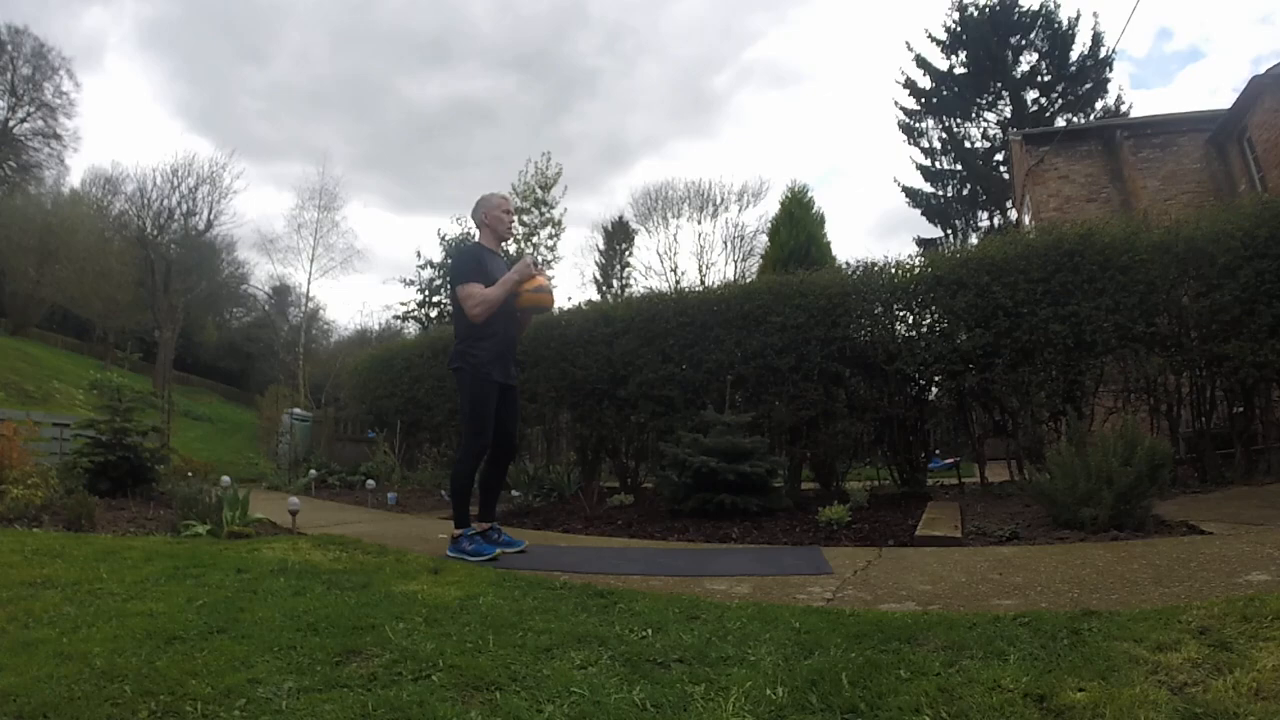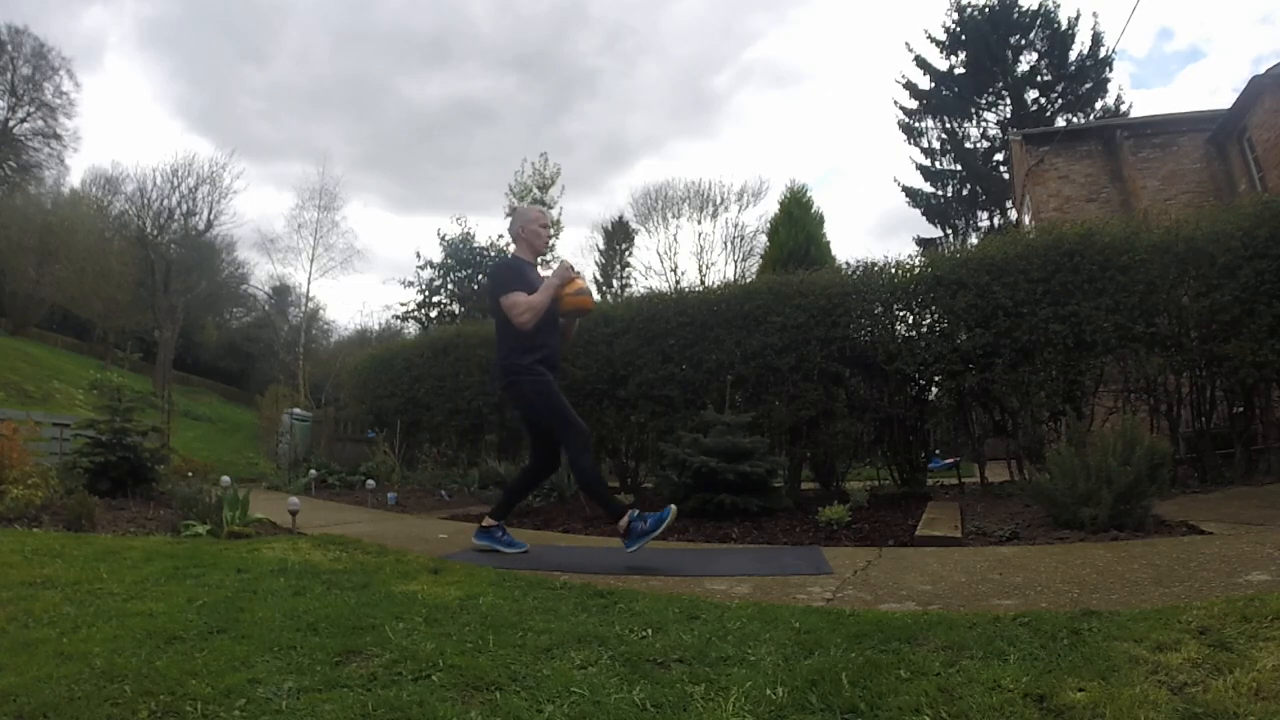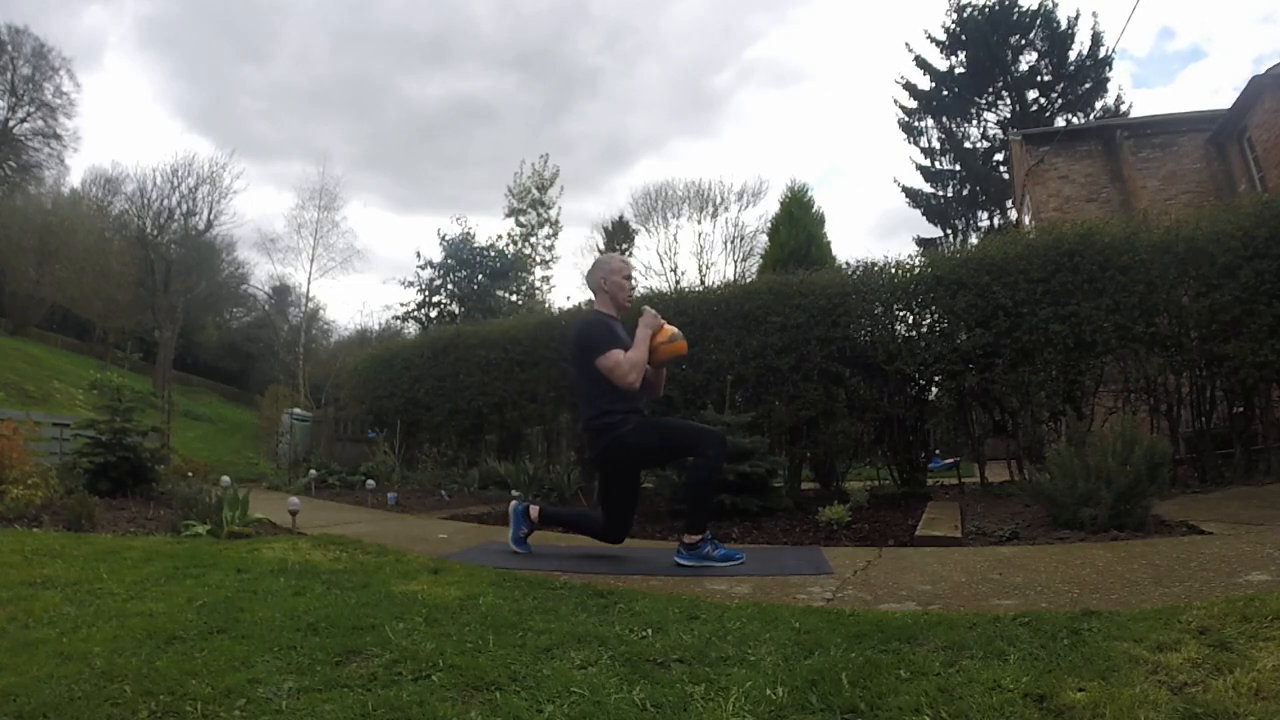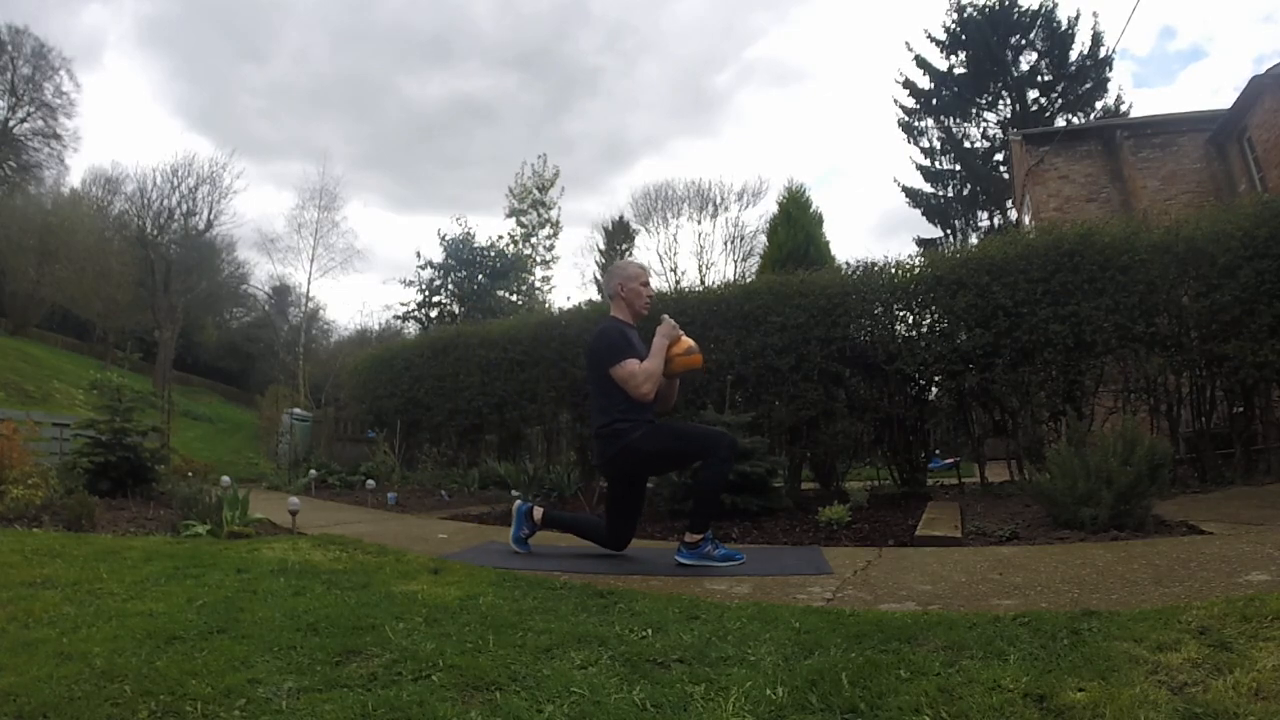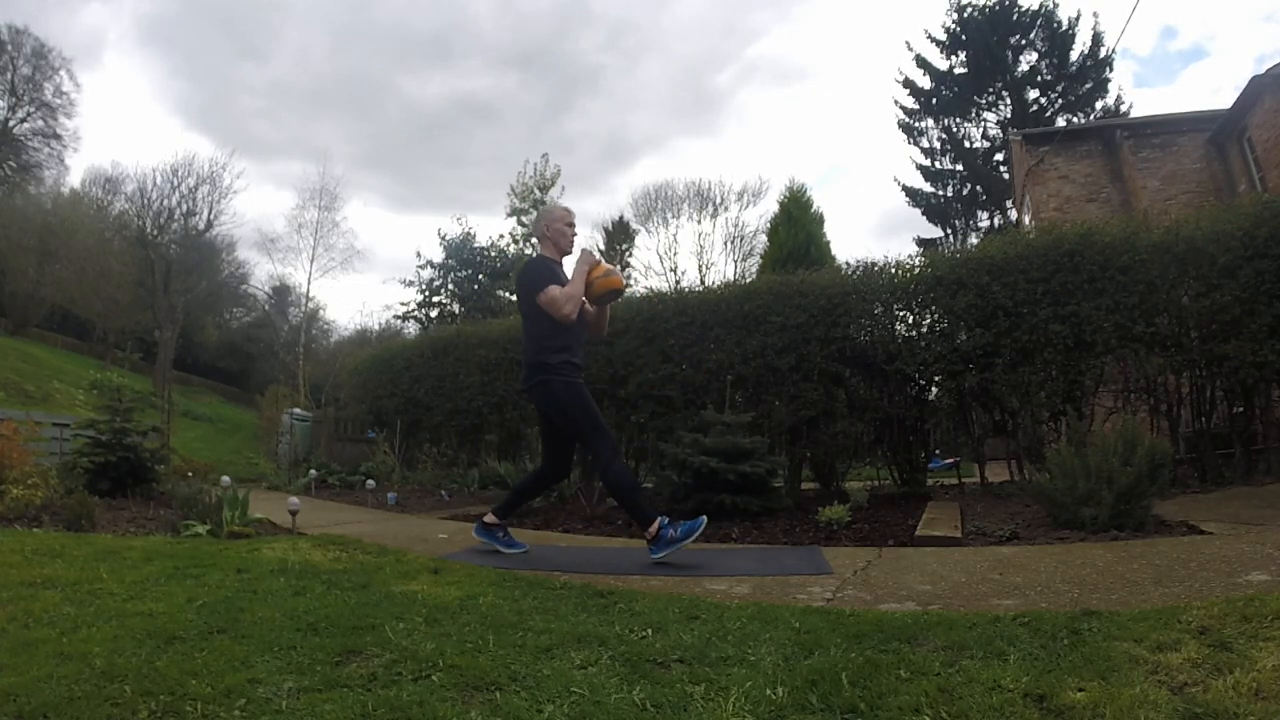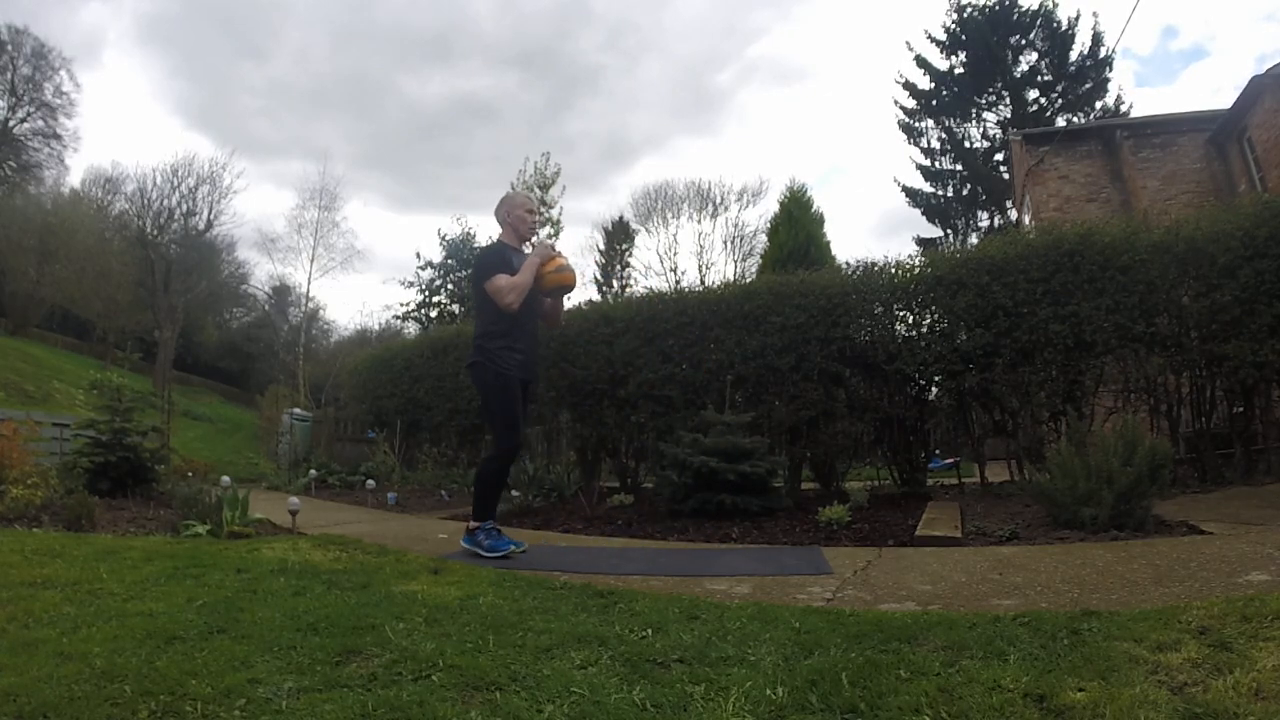
dt=0.5s
person 1, frame 1
left shoulder: (503, 264)
right shoulder: (468, 258)
left elbow: (514, 323)
right elbow: (476, 308)
right wrist: (514, 277)
left hip: (503, 368)
right hip: (477, 365)
left knee: (505, 446)
right knee: (476, 445)
left ankle: (485, 527)
right ankle: (461, 533)
person 1, frame 2
left shoulder: (535, 276)
right shoulder: (507, 270)
left elbow: (560, 335)
right elbow: (523, 318)
right wrist: (554, 282)
left hip: (538, 376)
right hip: (524, 374)
left knee: (546, 459)
right knee: (577, 439)
left ankle: (490, 526)
right ankle: (625, 522)
person 1, frame 3
left shoulder: (614, 329)
right shoulder: (594, 328)
left elbow: (653, 390)
right elbow: (629, 378)
right wrist: (645, 330)
left hip: (623, 436)
right hip: (616, 434)
left knee: (613, 530)
right knee: (710, 443)
left ankle: (529, 515)
right ankle: (694, 543)
person 1, frame 4
left shoulder: (629, 337)
right shoulder: (610, 335)
left elbow: (663, 402)
right elbow: (643, 389)
right wrist: (661, 340)
left hip: (631, 445)
right hip: (625, 442)
left knee: (615, 538)
right knee: (721, 445)
left ankle: (533, 516)
right ankle: (695, 542)
person 1, frame 5
left shoulder: (561, 276)
right shoulder: (535, 270)
left elbow: (597, 327)
right elbow: (566, 310)
right wrist: (583, 269)
left hip: (559, 378)
right hip: (551, 377)
left knee: (555, 467)
right knee: (604, 446)
left ankle: (491, 522)
right ankle: (656, 531)
person 1, frame 6
left shoulder: (526, 263)
right shoulder: (491, 256)
left elbow: (552, 318)
right elbow: (509, 299)
right wrist: (535, 260)
left hip: (519, 367)
right hip: (495, 363)
left knee: (507, 446)
right knee: (507, 444)
left ankle: (486, 524)
right ankle: (477, 527)
